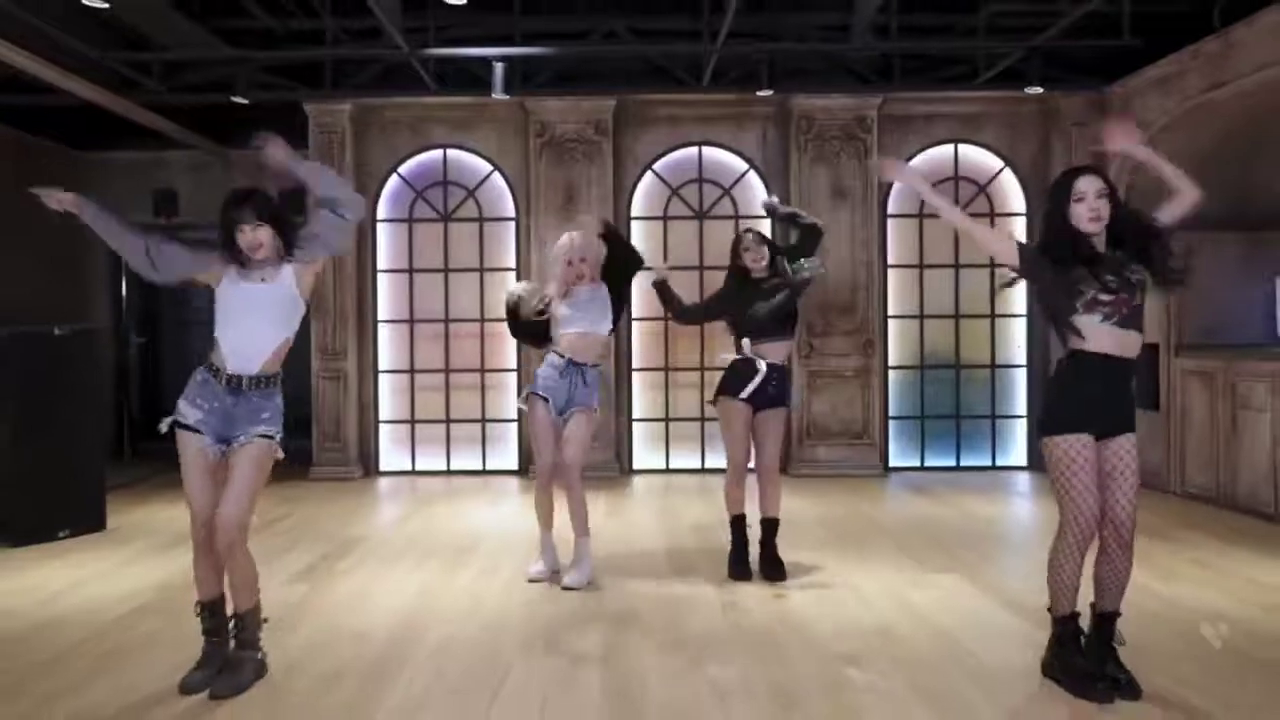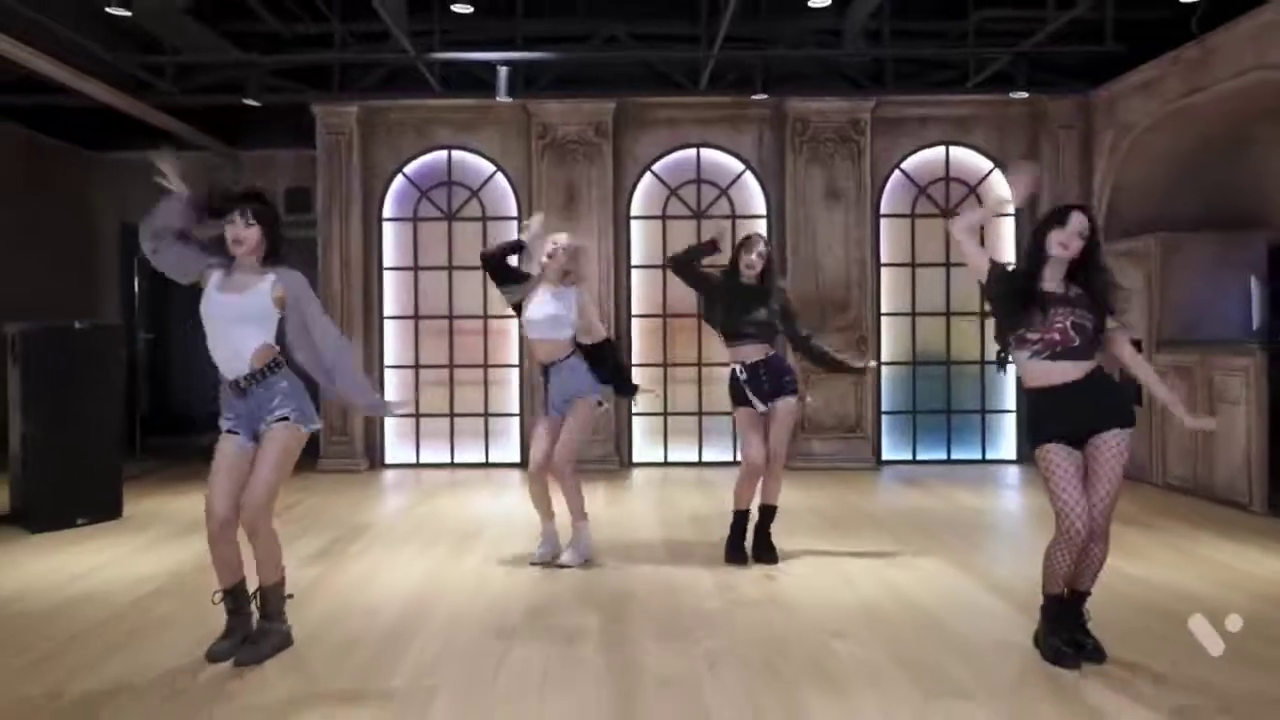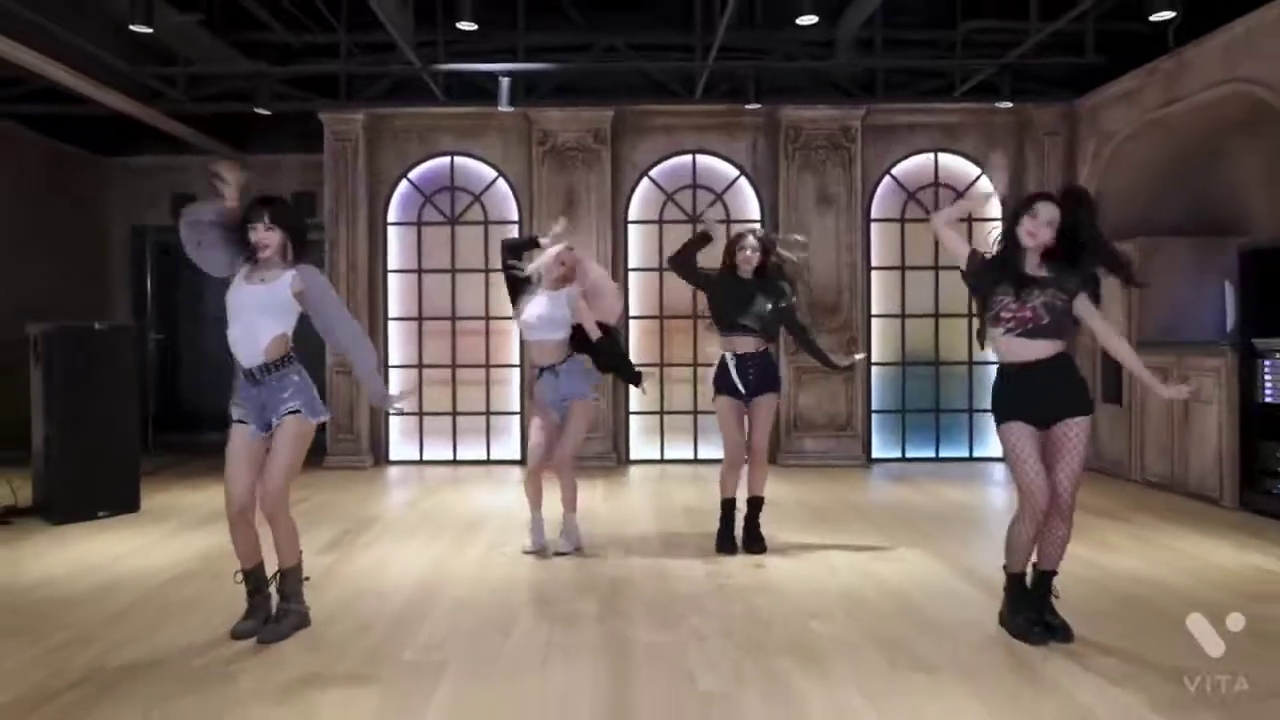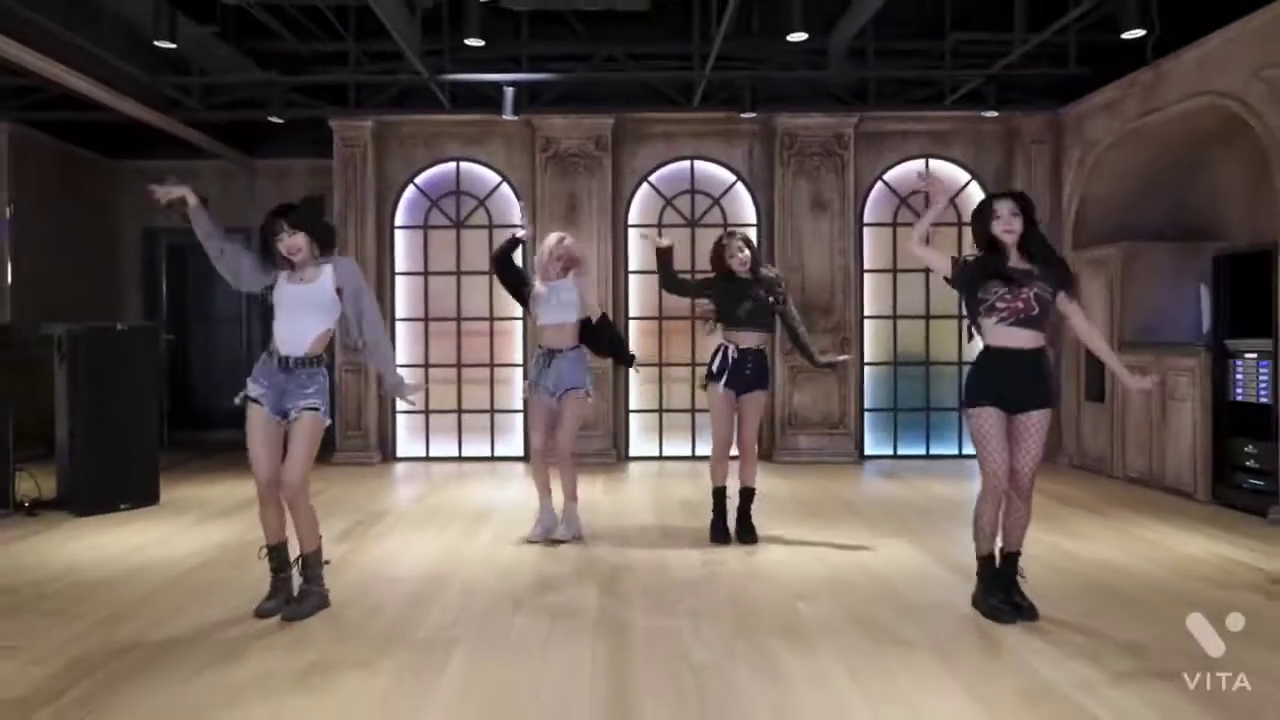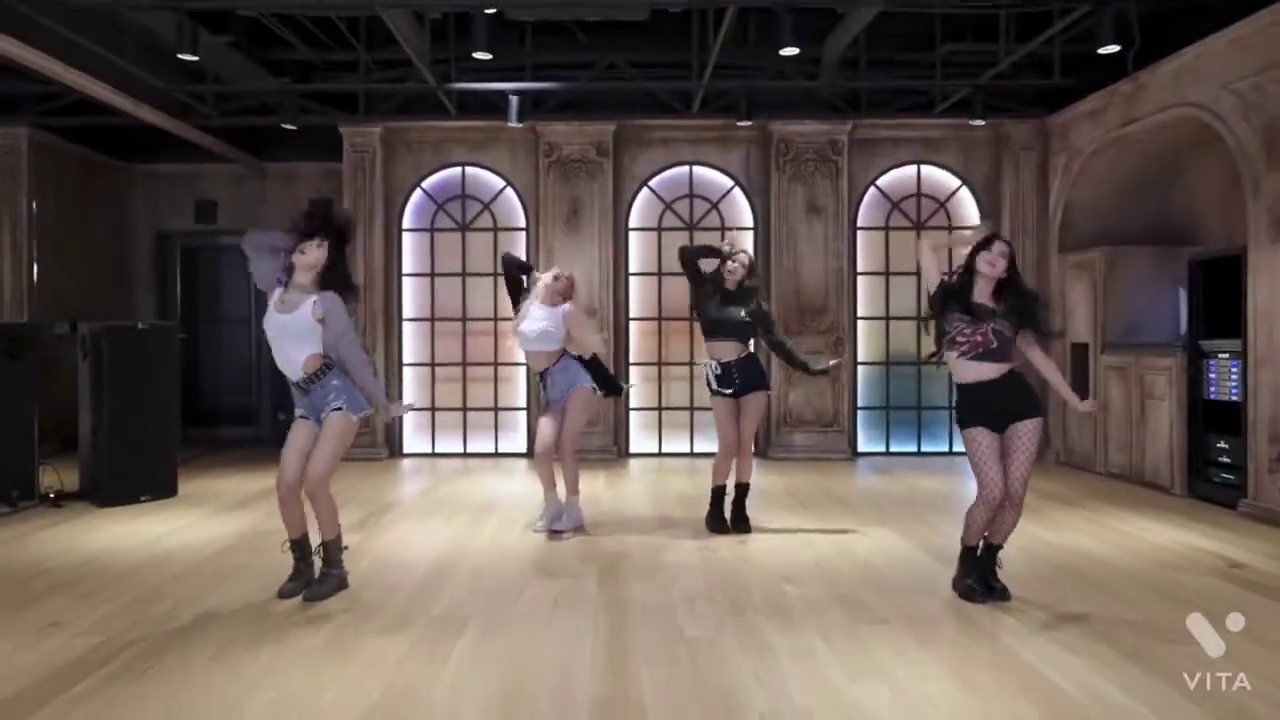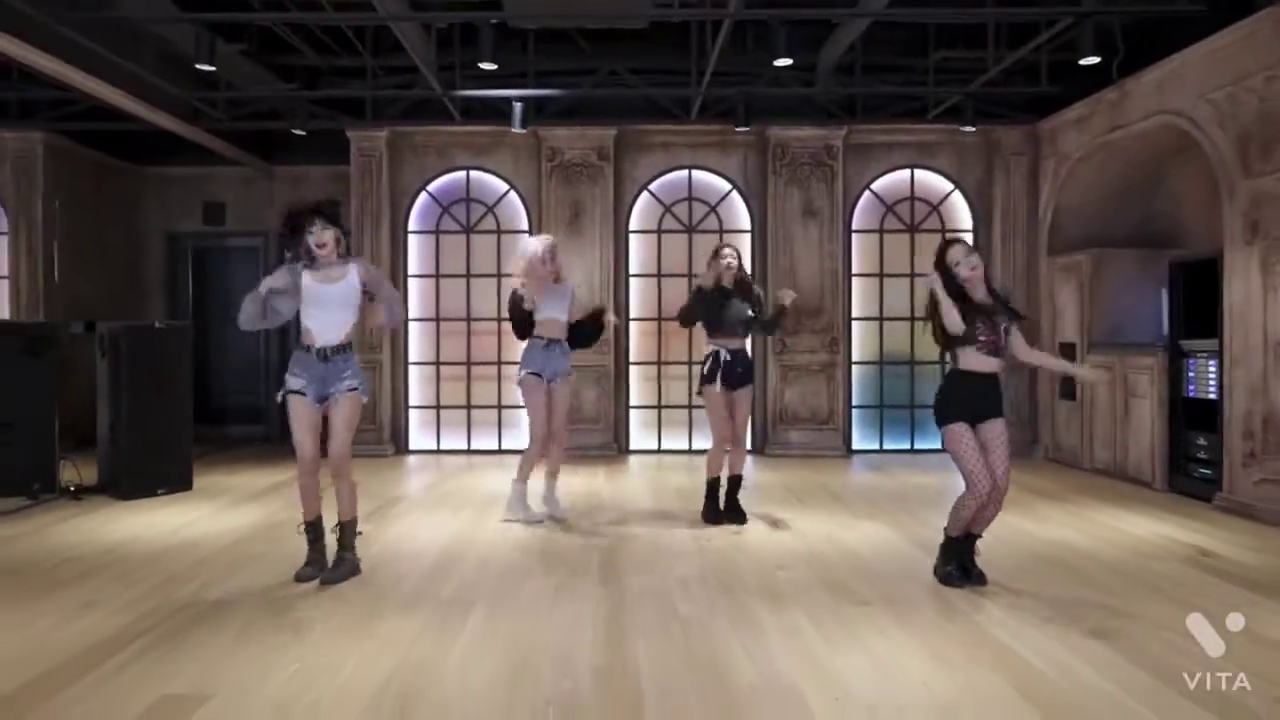
dt=0.3s
person 1, frame 1
left shoulder: (302, 267)
right shoulder: (220, 269)
left elbow: (344, 207)
right elbow: (147, 255)
left wrist: (294, 164)
left hip: (261, 407)
right hip: (207, 397)
left knee: (229, 531)
right knee: (203, 529)
left ankle: (248, 649)
right ankle: (215, 644)
person 1, frame 2
left shoulder: (283, 281)
right shoulder: (213, 271)
left elbow: (323, 338)
right elbow: (155, 241)
left wrist: (365, 396)
right wrist: (179, 197)
left hip: (281, 396)
right hip: (237, 404)
left knee: (256, 512)
right knee: (218, 520)
left ankle: (274, 622)
right ankle: (239, 621)
person 1, frame 3
left shoulder: (303, 277)
right shoulder: (240, 269)
left elbow: (343, 330)
right elbow: (193, 229)
left wrist: (378, 391)
right wrist: (228, 203)
left hip: (288, 391)
right hip: (248, 395)
left knee: (272, 499)
right knee: (237, 506)
left ankle: (293, 604)
right ankle: (257, 602)
person 1, frame 4
left shoulder: (341, 271)
right shoulder: (279, 274)
left elbow: (369, 328)
right elbow: (223, 251)
left wrist: (392, 381)
right wrist: (192, 204)
left hip: (307, 384)
right hip: (266, 381)
left knee: (293, 487)
right knee: (266, 487)
left ankle: (313, 587)
right ankle: (280, 581)
person 1, frame 5
left shoulder: (326, 301)
right shoulder: (276, 288)
left elbow: (351, 354)
right elbow: (252, 243)
left wrist: (383, 404)
right wrist: (296, 233)
left hip: (335, 393)
right hip: (305, 400)
left knee: (314, 481)
right knee: (287, 484)
left ankle: (334, 568)
right ankle: (302, 566)
person 1, frame 6
left shoulder: (359, 270)
right shoulder: (297, 275)
left elbow: (393, 305)
right elbow: (250, 320)
left wrist: (384, 312)
right wrist: (266, 288)
left hip: (344, 369)
right hip: (305, 370)
left knee: (340, 461)
right knee: (306, 461)
left ankle: (346, 551)
right ankle: (316, 551)
person 2, frame 1
left shoulder: (1133, 250)
right shoulder: (1050, 259)
left elbow: (1189, 195)
right elbow: (977, 233)
left wrist: (1136, 149)
left hip: (1118, 398)
right hip: (1075, 392)
left knee: (1122, 530)
right knee: (1081, 525)
person 2, frame 2
left shoulder: (1089, 294)
right shoulder: (1011, 285)
left elbow: (1128, 354)
right elbow: (961, 233)
left wrist: (1179, 409)
right wrist: (1009, 198)
left hip: (1105, 406)
right hip: (1052, 415)
left knee: (1098, 524)
right knee: (1075, 525)
left ankle: (1075, 617)
right ankle: (1050, 622)
person 2, frame 3
left shoulder: (1067, 278)
right shoulder: (989, 269)
left elbow: (1106, 333)
right elbow: (941, 224)
left wrist: (1154, 384)
right wrist: (989, 192)
left hip: (1066, 388)
right hip: (1015, 391)
left knee: (1063, 502)
right knee: (1036, 500)
left ankle: (1042, 596)
right ankle: (1014, 599)
person 2, frame 4
left shoulder: (1044, 273)
right shoulder: (973, 271)
left elbow: (1081, 325)
right elbow: (916, 246)
left wrist: (1123, 373)
right wrist: (937, 204)
left hip: (1033, 379)
right hip: (988, 379)
left knee: (1022, 485)
right knee: (996, 482)
left ankle: (1009, 579)
right ankle: (986, 581)
person 2, frame 5
left shoulder: (1011, 310)
right shoulder: (948, 299)
left elbow: (1037, 356)
right elbow: (927, 248)
left wrist: (1074, 399)
right wrist: (977, 243)
left hip: (1019, 401)
right hip: (974, 406)
left knee: (1015, 494)
right knee: (991, 493)
left ankle: (986, 567)
right ankle: (966, 568)
person 2, frame 6
left shoulder: (1000, 305)
right shoulder: (956, 305)
left elbow: (1024, 353)
right elbow: (956, 327)
left wrist: (1072, 368)
right wrist: (937, 289)
left hip: (989, 400)
right hip: (957, 400)
left knee: (999, 485)
right knee: (981, 486)
right ankle: (948, 554)
person 3, frame 1
left shoulder: (605, 291)
right shoulder: (552, 302)
left elbow: (630, 261)
right elbow: (524, 333)
left wrist: (607, 232)
right wrist: (515, 302)
left hip: (585, 385)
right hip: (550, 379)
left knee: (569, 474)
right knee: (544, 472)
left ankle: (583, 558)
right ankle: (546, 551)
person 3, frame 2
left shoulder: (576, 296)
right shoulder: (529, 289)
left elbow: (598, 341)
right elbow: (491, 260)
left wrist: (625, 384)
right wrist: (524, 241)
left hip: (578, 381)
right hip: (549, 383)
left knee: (561, 463)
right knee: (536, 466)
left ankle: (581, 540)
right ankle: (549, 538)
person 3, frame 3
left shoulder: (571, 296)
right shoulder: (528, 291)
left elbow: (599, 337)
right elbow: (507, 249)
left wrist: (632, 374)
right wrist: (540, 242)
left hip: (574, 381)
right hip: (544, 383)
left knee: (563, 459)
right knee: (535, 463)
left ankle: (570, 529)
right ankle: (536, 528)
person 3, frame 4
left shoulder: (574, 283)
right shoulder: (532, 286)
left elbow: (597, 322)
right elbow: (500, 259)
left wrist: (624, 356)
right wrist: (519, 238)
left hip: (571, 371)
right hip: (541, 372)
left knee: (562, 449)
right knee: (538, 450)
left ankle: (570, 519)
right ankle: (546, 513)
person 3, frame 5
left shoulder: (566, 312)
right shoulder: (527, 305)
left elbow: (585, 350)
right elbow: (508, 262)
right wrist: (534, 272)
left hip: (573, 380)
right hip: (549, 386)
left knee: (565, 447)
right knee: (542, 450)
left ankle: (572, 511)
right ankle: (552, 504)
person 3, frame 6
left shoulder: (566, 289)
right shoulder: (524, 292)
left elbow: (581, 328)
right elbow: (522, 331)
left wrist: (601, 318)
right wrist: (526, 304)
left hip: (561, 361)
right hip: (537, 360)
left knee: (558, 434)
right knee: (540, 436)
left ankle: (550, 496)
right ankle: (516, 500)
person 4, frame 1
left shoulder: (786, 277)
right shoulder: (733, 293)
left elbow: (813, 232)
right elbow: (685, 315)
left wrist: (777, 211)
right wrist: (662, 284)
left hip: (777, 384)
right hip: (742, 380)
left knee: (769, 469)
right knee: (737, 466)
left ankle: (769, 550)
right ankle: (738, 547)
person 4, frame 2
left shoulder: (774, 295)
right shoulder: (720, 288)
left elbow: (802, 342)
right elbow: (680, 265)
left wrist: (846, 365)
right wrist: (714, 246)
left hip: (780, 377)
right hip: (745, 381)
left knee: (776, 461)
right knee: (754, 462)
left ankle: (763, 535)
right ankle: (737, 536)
person 4, frame 3
left shoulder: (775, 289)
right shoulder: (721, 284)
left elbow: (800, 333)
right elbow: (679, 264)
left wrist: (834, 363)
right wrist: (703, 236)
left hip: (764, 371)
right hip: (730, 372)
left knee: (759, 452)
right knee: (735, 455)
left ankle: (753, 525)
right ankle: (726, 526)
person 4, frame 4
left shoulder: (771, 283)
right shoulder: (717, 285)
left elbow: (792, 323)
right elbow: (670, 285)
left wrist: (814, 358)
right wrist: (664, 251)
left hip: (757, 366)
right hip: (725, 365)
left knee: (748, 445)
right knee: (722, 443)
left ankle: (744, 516)
right ankle: (719, 516)
person 4, frame 5
left shoulder: (752, 302)
right shoulder: (706, 289)
left elbow: (775, 341)
right elbow: (685, 255)
left wrist: (809, 368)
right wrist: (719, 251)
left hip: (750, 373)
right hip: (719, 376)
left knee: (745, 445)
right knee: (727, 446)
left ankle: (739, 509)
right ankle: (716, 510)
person 4, frame 6
left shoulder: (749, 292)
right shoulder: (705, 295)
left elbow: (767, 328)
right elbow: (685, 319)
left wrist: (781, 307)
right wrist: (703, 288)
left hip: (743, 367)
right hip: (717, 366)
left knee: (739, 438)
right knee: (723, 437)
left ankle: (732, 499)
right ankle: (711, 500)
